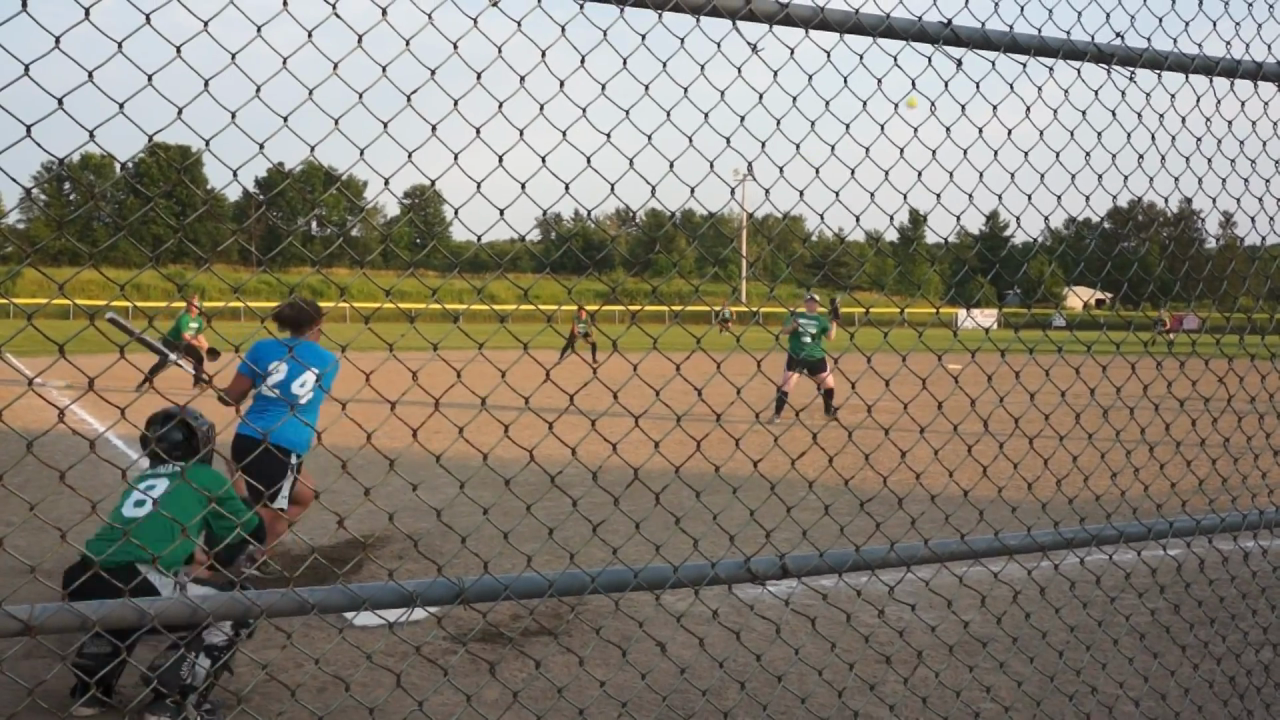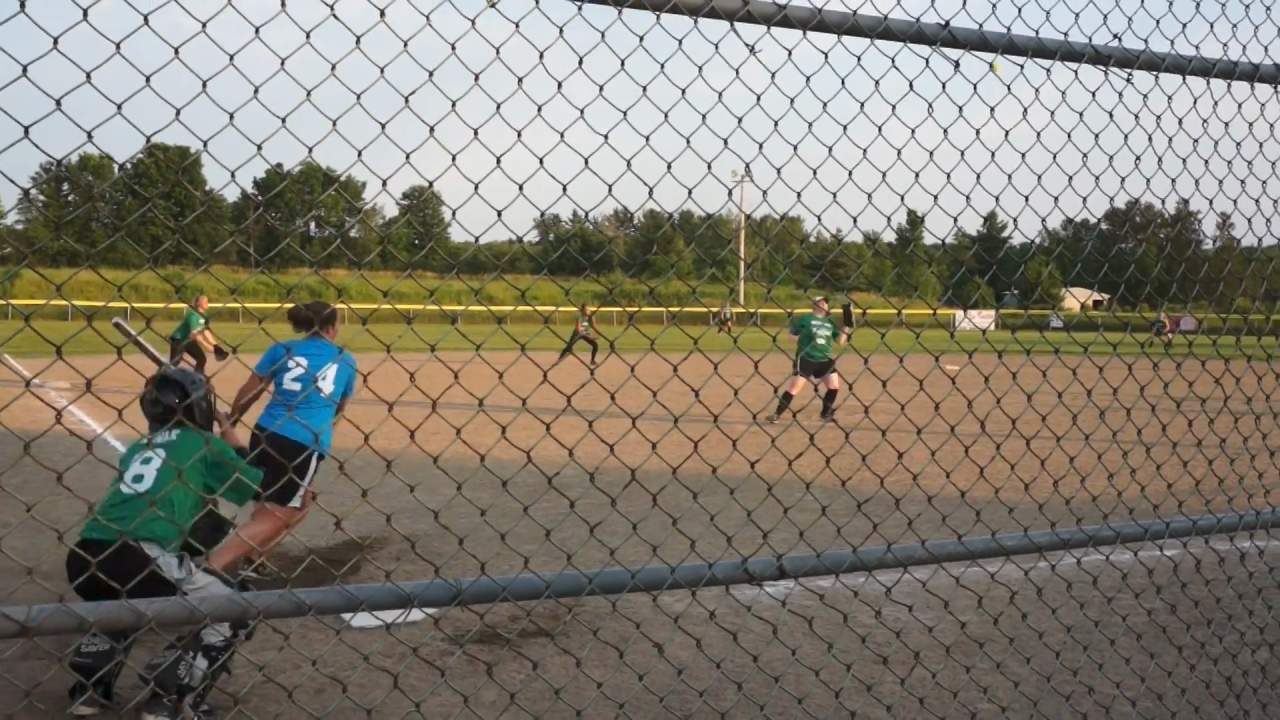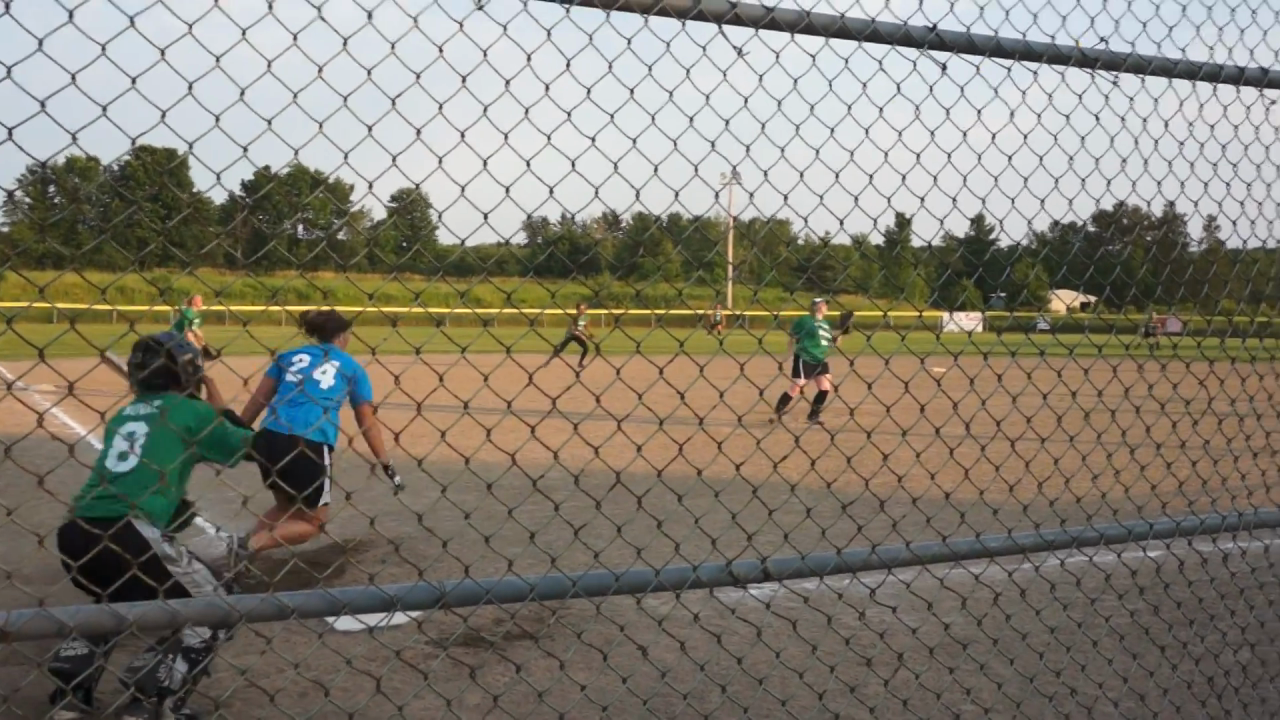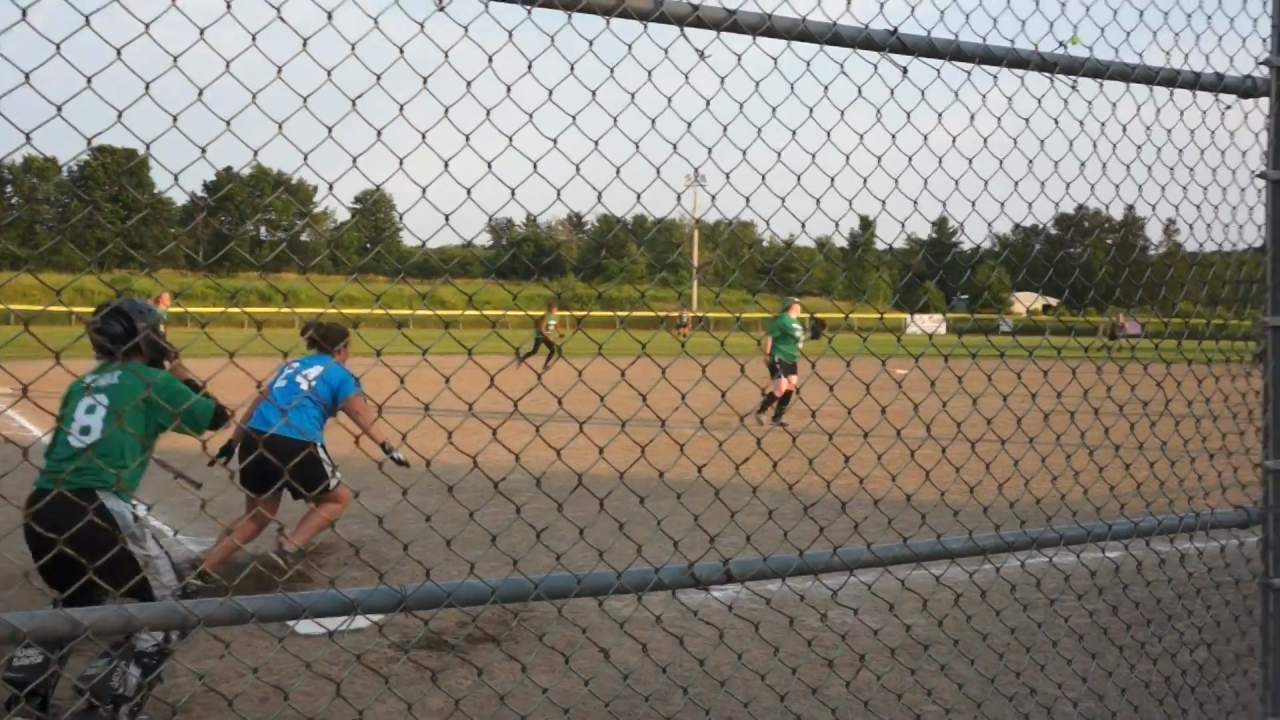
dt=0.1s
person 1, frame 1
left shoulder: (141, 480)
right shoulder: (207, 477)
right elbow: (254, 534)
left wrist: (190, 555)
right wrist: (237, 499)
left hip: (80, 584)
right hip: (133, 586)
left ankle: (91, 685)
person 1, frame 2
left shoulder: (138, 446)
right shoulder: (205, 443)
right elbow: (254, 488)
right wrist: (235, 446)
left hip: (85, 558)
right hip: (137, 559)
left knee: (128, 604)
left ankle: (89, 689)
person 1, frame 3
left shoulder: (123, 415)
right shoulder: (191, 411)
right elbow: (246, 448)
right wrist: (221, 409)
left hip: (77, 534)
right hip: (128, 537)
left knee: (115, 600)
person 1, frame 4
left shoulder: (84, 382)
right shoulder: (148, 379)
right elbow: (213, 417)
right wrist: (182, 377)
left hip: (43, 510)
right hip: (96, 510)
left knee: (75, 599)
right knee: (166, 601)
person 2, frame 1
left shoulder: (263, 349)
right shoulder: (330, 362)
left elbow: (232, 395)
left hip: (246, 440)
right hip: (280, 449)
left knee: (302, 498)
person 2, frame 2
left shoulder: (280, 351)
right shoulder: (346, 361)
left elbow: (249, 391)
right elbow: (337, 409)
left hip: (266, 437)
right hip: (304, 446)
left knee: (299, 504)
right knee: (267, 523)
left ankle: (251, 561)
right ankle: (213, 569)
person 2, frame 3
left shoulder: (290, 355)
right shoulder: (353, 367)
left elbow: (258, 399)
right elbow: (368, 423)
right wrist: (386, 464)
left hip: (270, 440)
right hip: (311, 444)
left knee: (289, 510)
right knee: (310, 524)
right ankle: (248, 547)
person 2, frame 4
left shoulder: (292, 364)
right shoulder: (338, 373)
left elbow: (257, 405)
right elbow: (358, 411)
left wrist: (232, 442)
right wrist: (386, 445)
left hip: (255, 439)
right hip: (294, 445)
left knee: (258, 515)
right knee: (337, 500)
left ankle: (204, 571)
right ankle: (289, 547)
